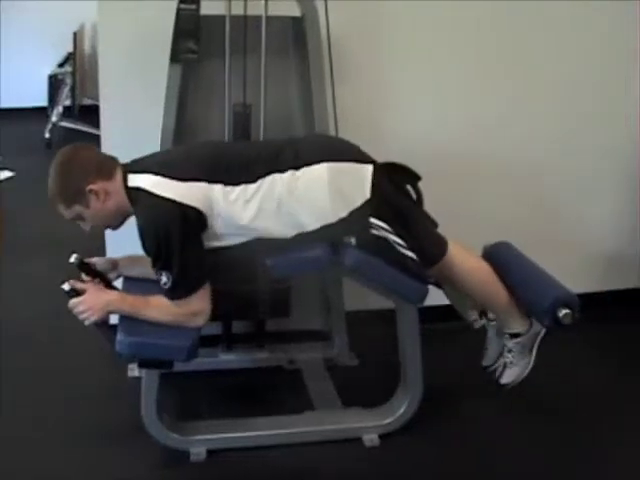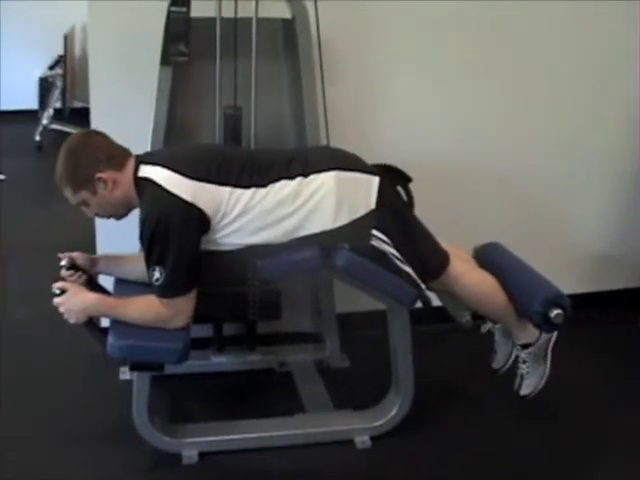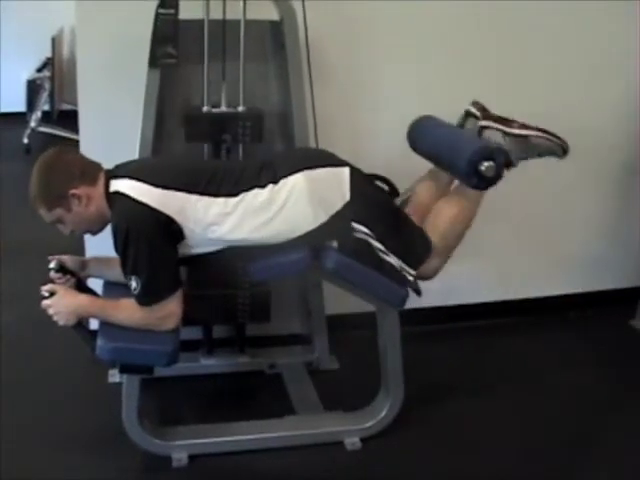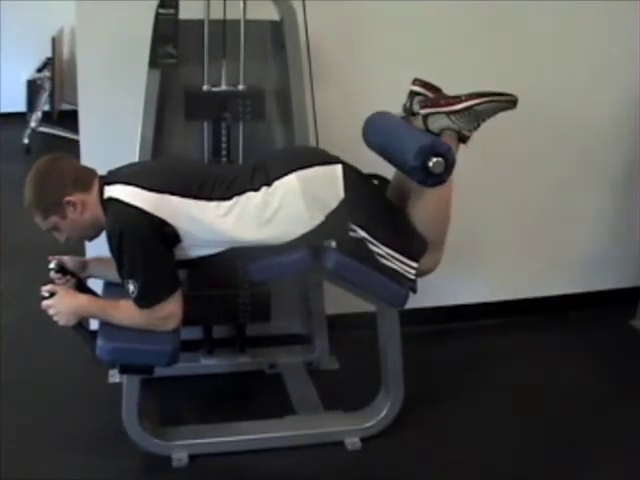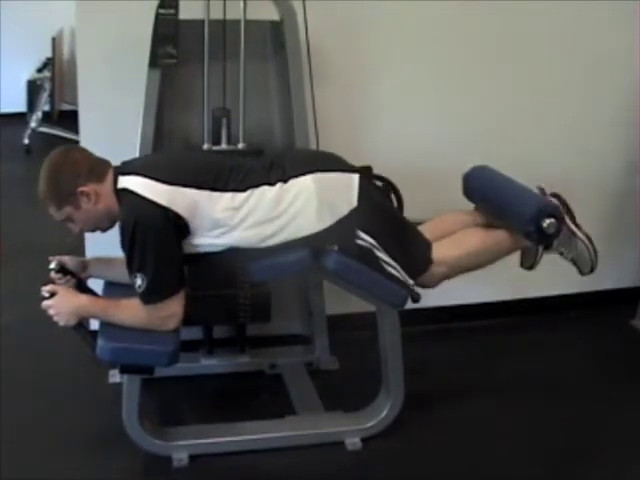
dt=1s
person 1, frame 1
left shoulder: (156, 209)
right shoulder: (146, 176)
left elbow: (193, 310)
right elbow: (179, 264)
left wrist: (111, 302)
right wrist: (118, 264)
left hip: (338, 190)
right hip: (325, 171)
left knee: (438, 258)
right knee: (429, 255)
left ankle: (520, 328)
right ankle: (499, 318)
person 1, frame 2
left shoulder: (163, 204)
right shoulder: (152, 173)
left elbow: (175, 310)
right elbow: (166, 268)
left wrist: (94, 304)
right wrist: (99, 264)
left hip: (344, 201)
right hip: (331, 182)
left knee: (438, 271)
right knee: (430, 260)
left ankle: (528, 333)
right ankle: (506, 320)
person 1, frame 3
left shoulder: (132, 215)
right shoulder: (126, 183)
left elbow: (161, 313)
right elbow: (154, 271)
left wrist: (85, 306)
right wrist: (88, 266)
left hip: (321, 202)
right hip: (312, 182)
left knee: (426, 259)
right knee: (410, 226)
left ankle: (490, 148)
right ankle: (474, 140)
person 1, frame 4
left shoulder: (126, 218)
right shoulder: (119, 186)
left elbow: (163, 314)
right elbow: (153, 266)
left wrist: (83, 305)
right wrist: (87, 266)
left hip: (319, 202)
right hip: (304, 179)
left knee: (423, 256)
right knee: (398, 227)
left ankle: (443, 131)
right ankle: (426, 124)
person 1, frame 5
left shoulder: (140, 211)
right shoulder: (133, 179)
left elbow: (164, 313)
right elbow: (157, 270)
left wrist: (84, 305)
right wrist: (90, 267)
left hip: (329, 206)
right hip: (318, 184)
left knee: (429, 268)
right knee: (417, 245)
